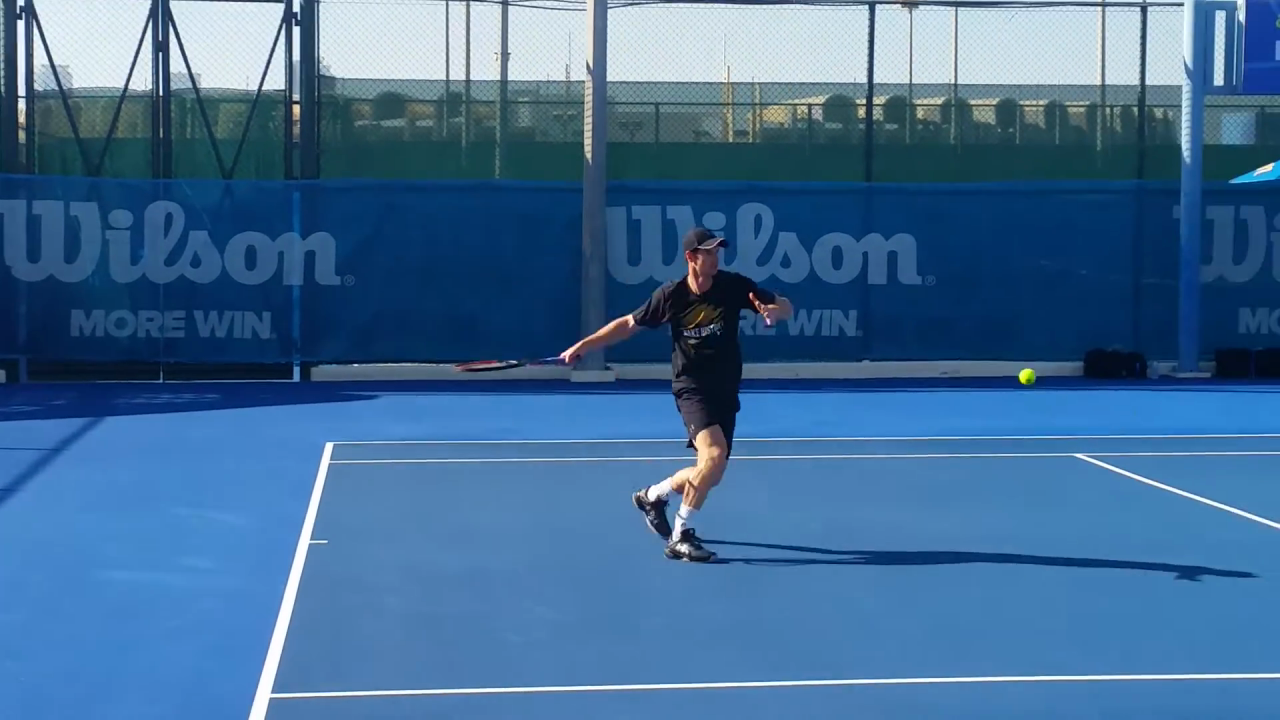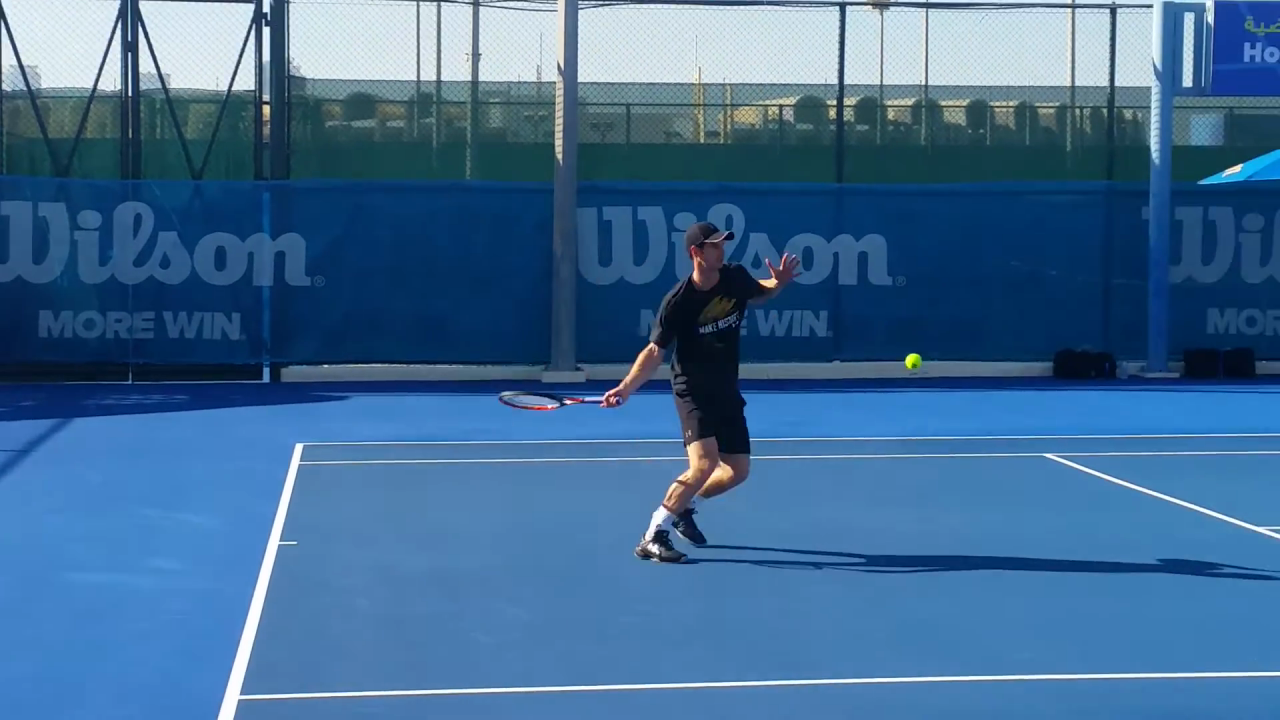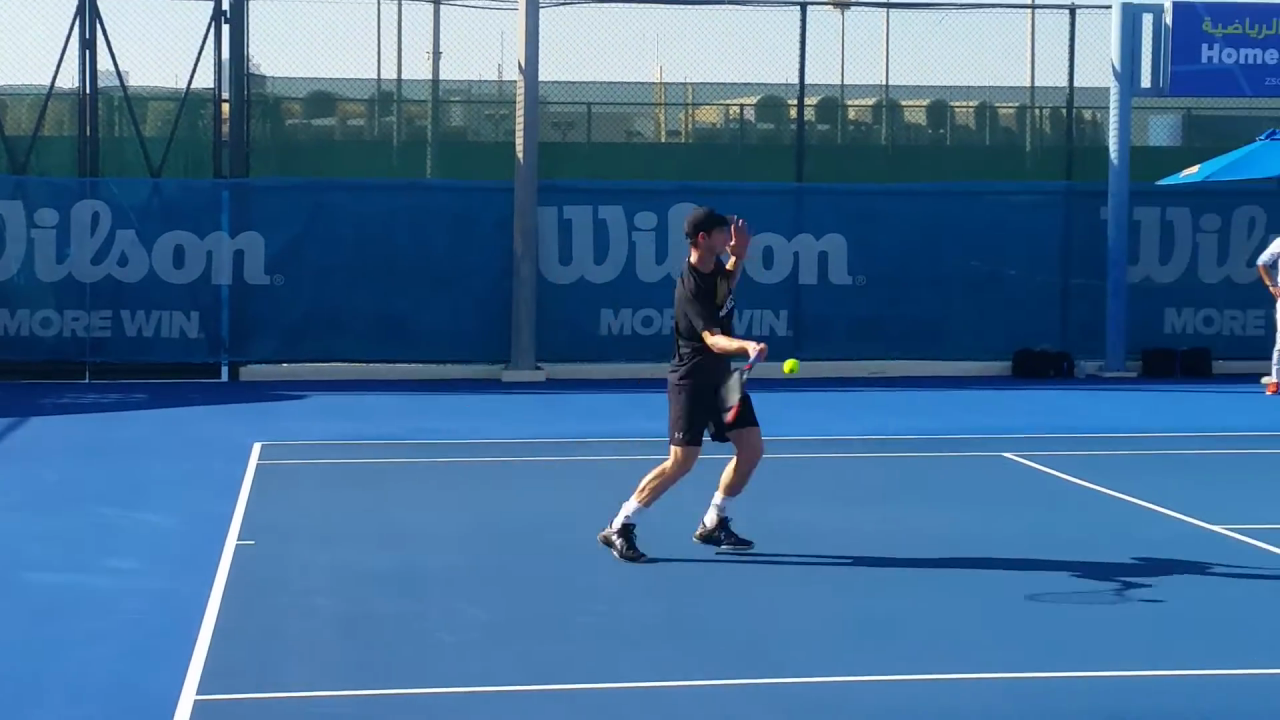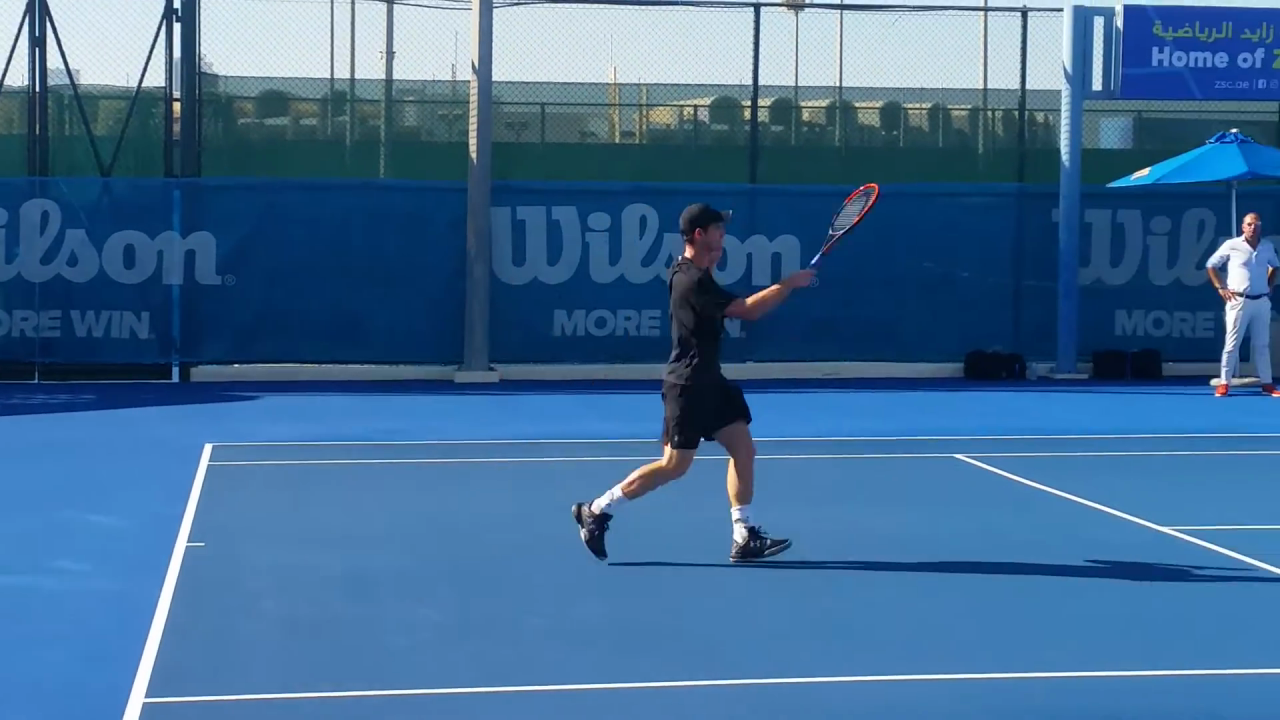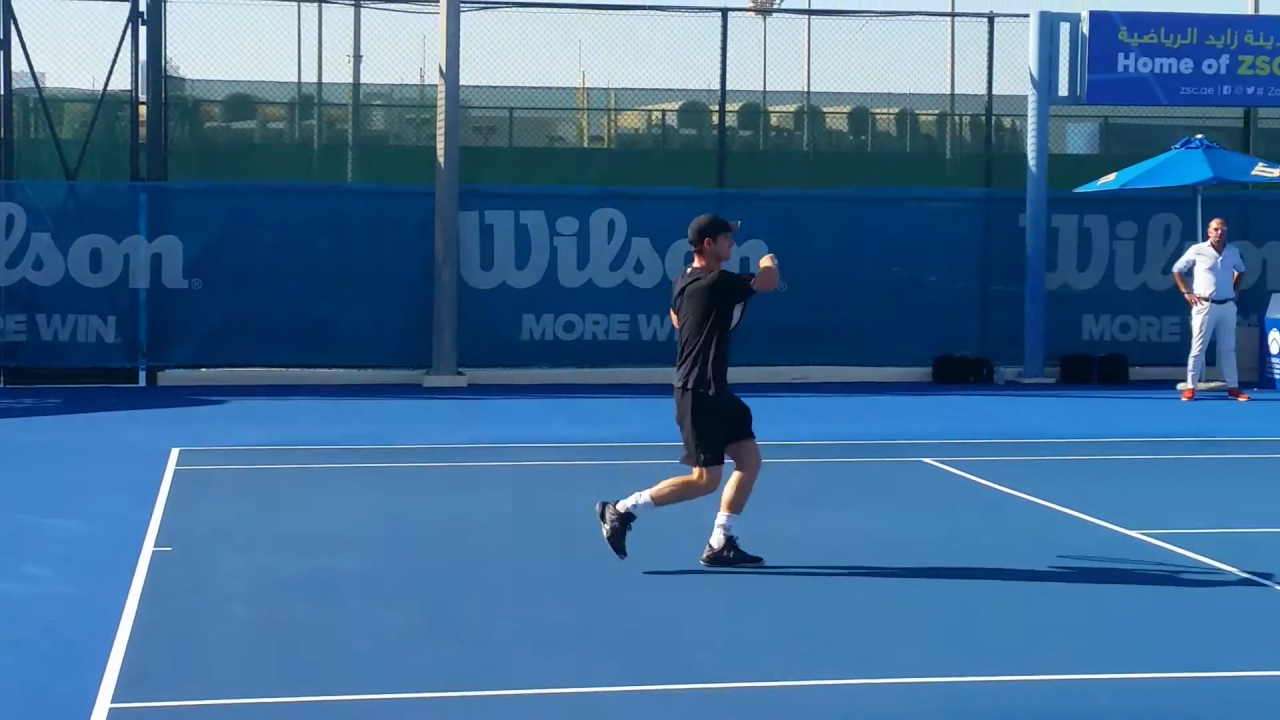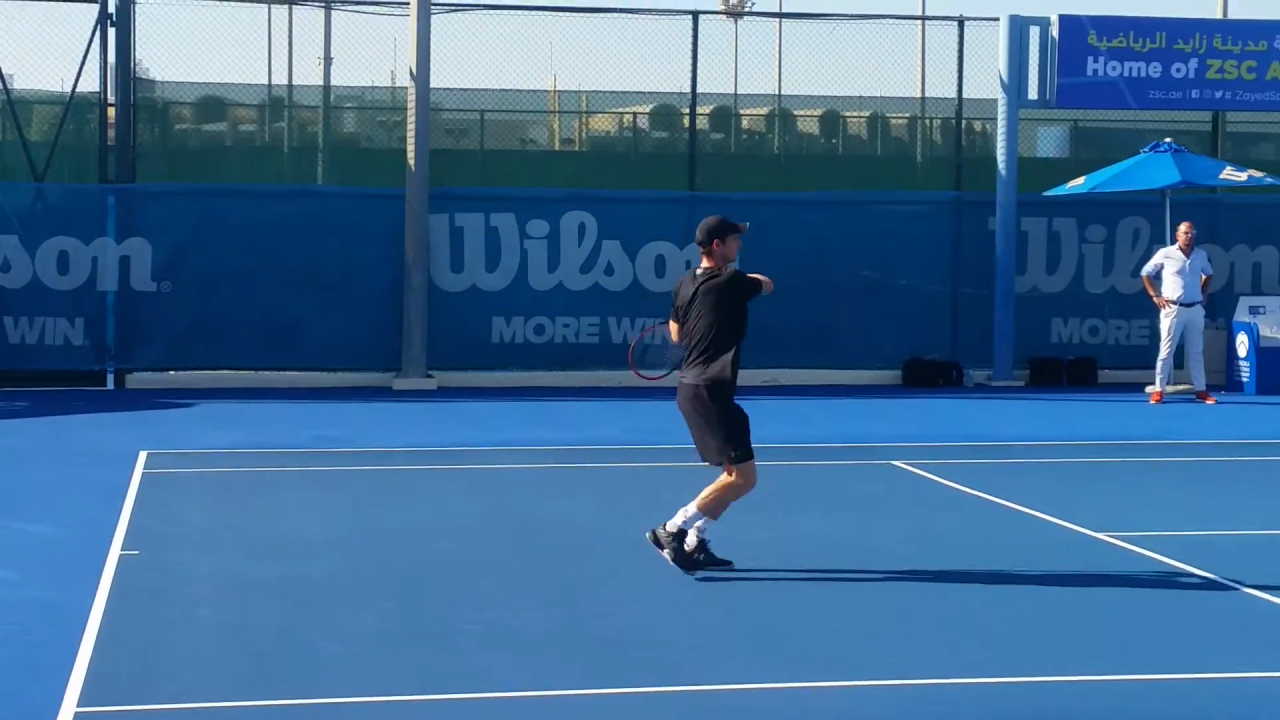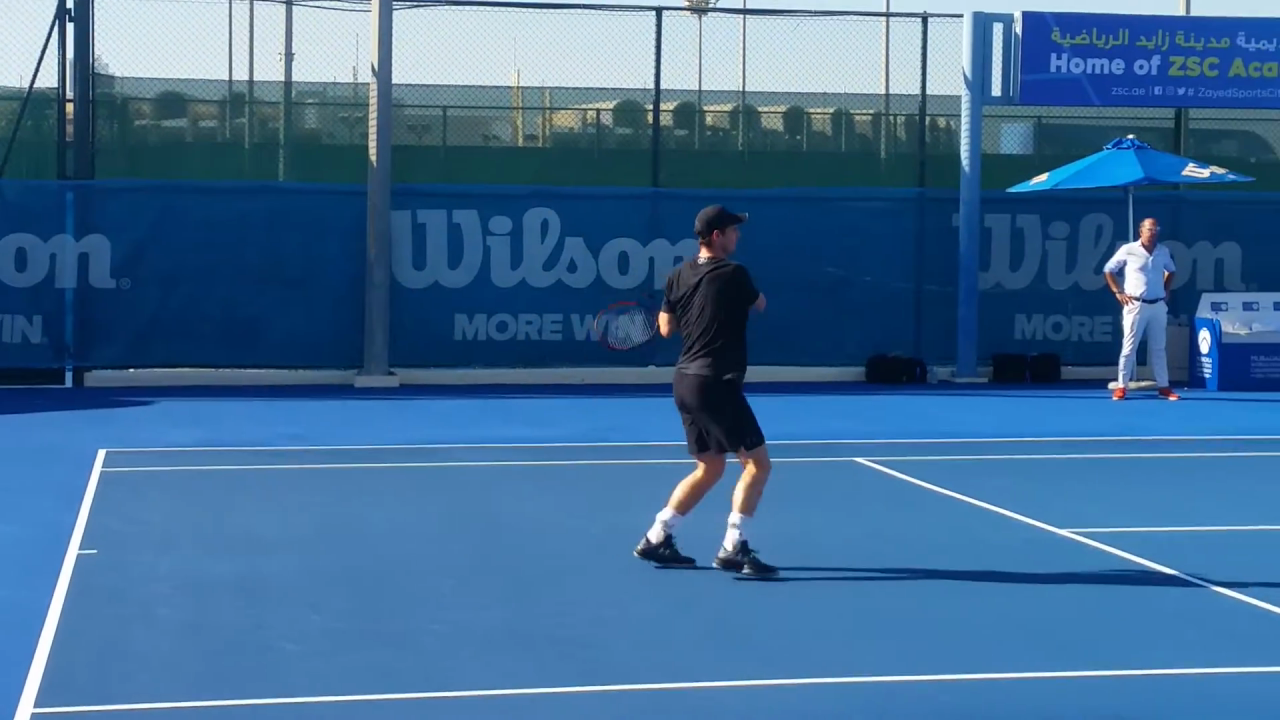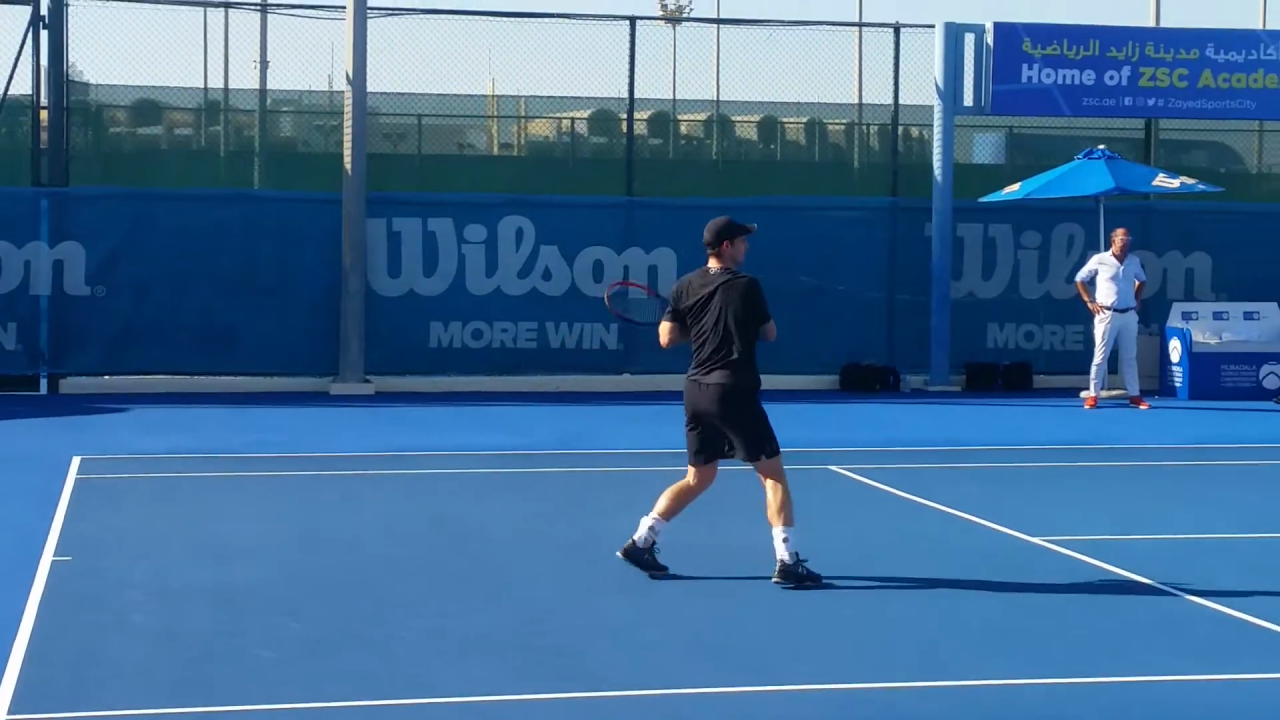
dt=0.1s
person 1, frame 1
left shoulder: (732, 284)
right shoulder: (668, 297)
left elbow: (784, 306)
right elbow: (628, 324)
left wrist: (775, 310)
right wrist: (582, 346)
left hip: (722, 393)
right hip: (692, 389)
left knee: (709, 471)
right knee: (713, 457)
left ankle: (652, 496)
right ankle: (680, 536)
person 1, frame 2
left shoulder: (735, 276)
right shoulder: (678, 300)
left elbow: (765, 290)
right elbow: (652, 354)
left wrist: (780, 280)
right wrist: (626, 387)
left hip: (727, 389)
right hip: (695, 391)
left knee: (737, 471)
right knee: (703, 466)
left ankle: (682, 506)
right ankle: (653, 538)
person 1, frame 3
left shoulder: (715, 267)
right shoulder: (692, 288)
left elbow: (728, 282)
right elbow: (714, 339)
left wrist: (738, 254)
right wrist: (749, 347)
left hip: (718, 377)
right hip: (691, 381)
left knee: (751, 449)
right knee: (680, 463)
left ankle: (713, 523)
right ankle: (619, 529)
person 1, frame 4
left shoulder: (688, 267)
right shoulder: (694, 281)
right elbow: (748, 311)
left wrist: (708, 263)
right wrist: (789, 283)
left hip: (710, 378)
right hip: (688, 384)
left knee: (743, 450)
right knee: (675, 465)
left ankle: (745, 537)
right ankle: (596, 513)
person 1, frame 5
left shoulder: (687, 281)
right shoulder: (716, 283)
left elbow: (678, 322)
right elbow: (769, 282)
right wrist: (769, 261)
left hip: (710, 390)
right hip: (700, 393)
left knee: (750, 461)
right knee: (703, 480)
left ankle: (721, 544)
right ankle: (621, 510)
person 1, frame 6
left shoulder: (686, 284)
right shoulder: (731, 281)
left elbow: (676, 334)
right elbow: (766, 285)
right wrist: (752, 277)
left hip: (694, 388)
right hip: (709, 394)
left knee: (734, 473)
right knee: (742, 477)
left ankle: (693, 546)
right ankle: (672, 531)
person 1, frame 7
left shoulder: (678, 275)
right shoulder: (734, 274)
left elbow: (665, 327)
right elbow: (759, 303)
left hip: (685, 382)
right hip: (716, 383)
left knee: (710, 469)
right knee: (758, 464)
left ankle: (656, 539)
right ankle: (733, 548)
person 1, frame 8
left shoulder: (685, 286)
right shoulder: (747, 286)
left elbow: (666, 339)
right elbow: (770, 335)
left hip: (697, 392)
right hip: (734, 393)
left knee: (698, 479)
right knee: (774, 475)
left ankle: (641, 542)
right ankle: (787, 562)
